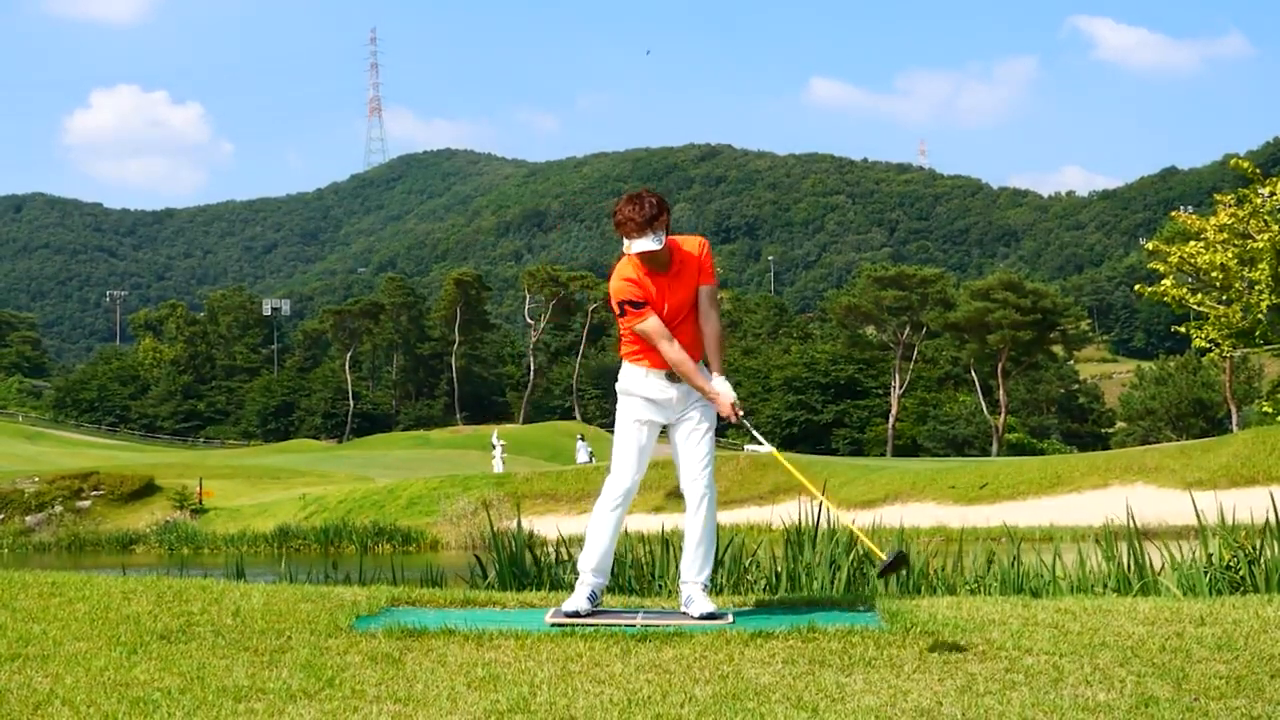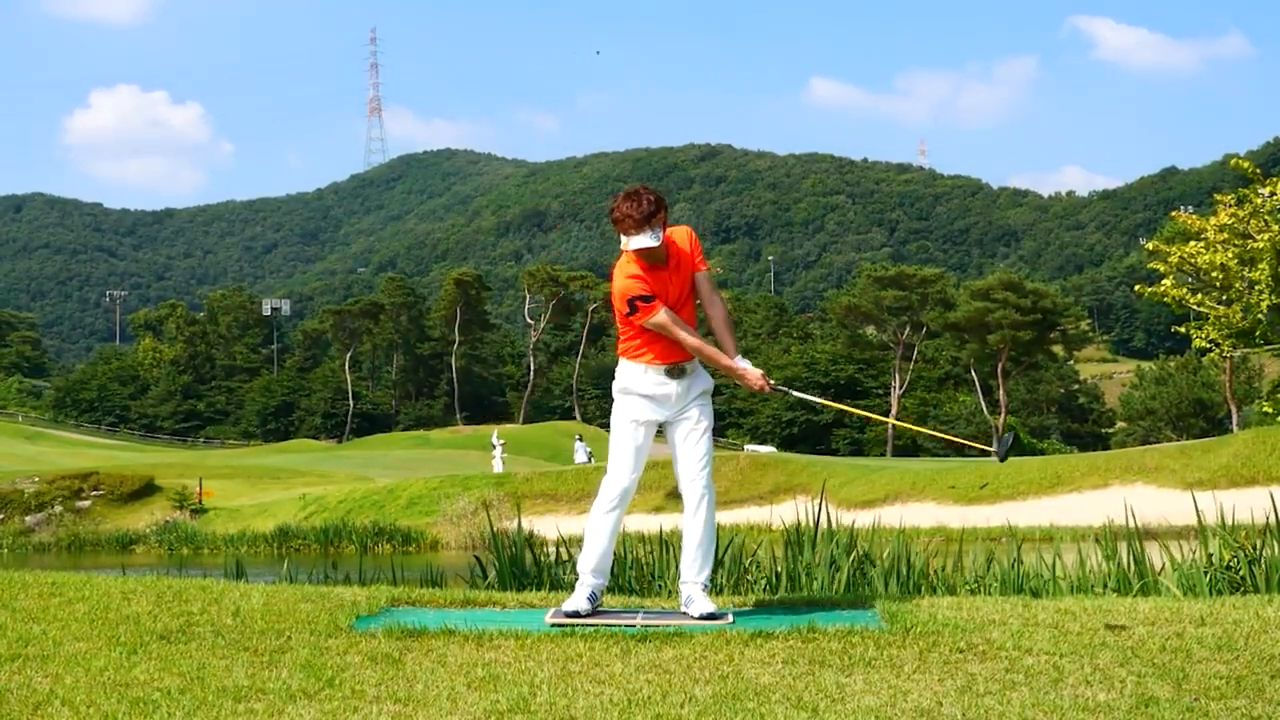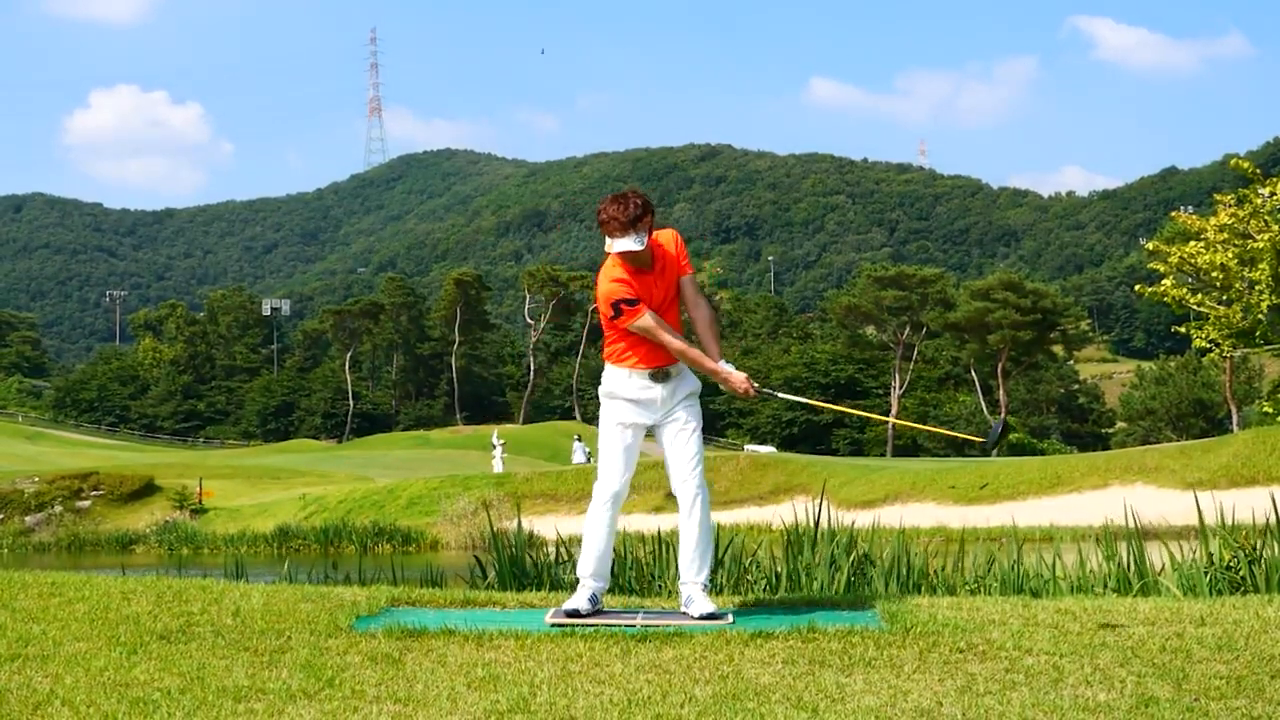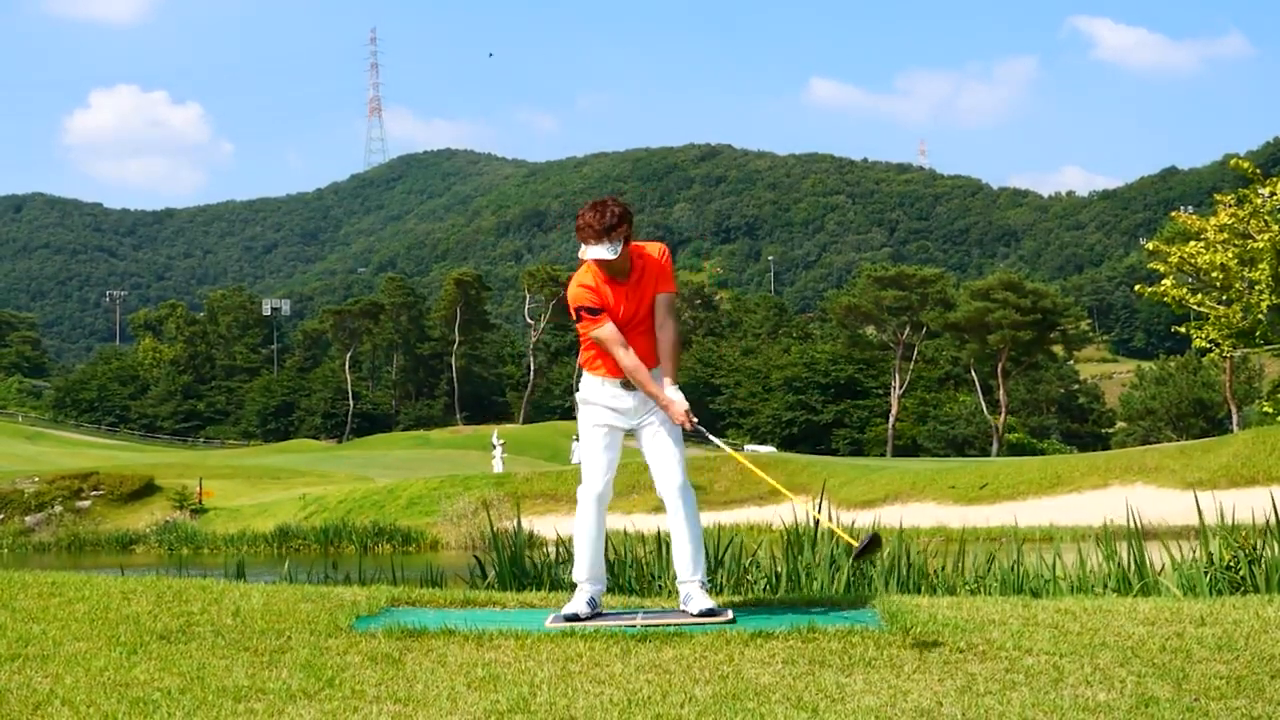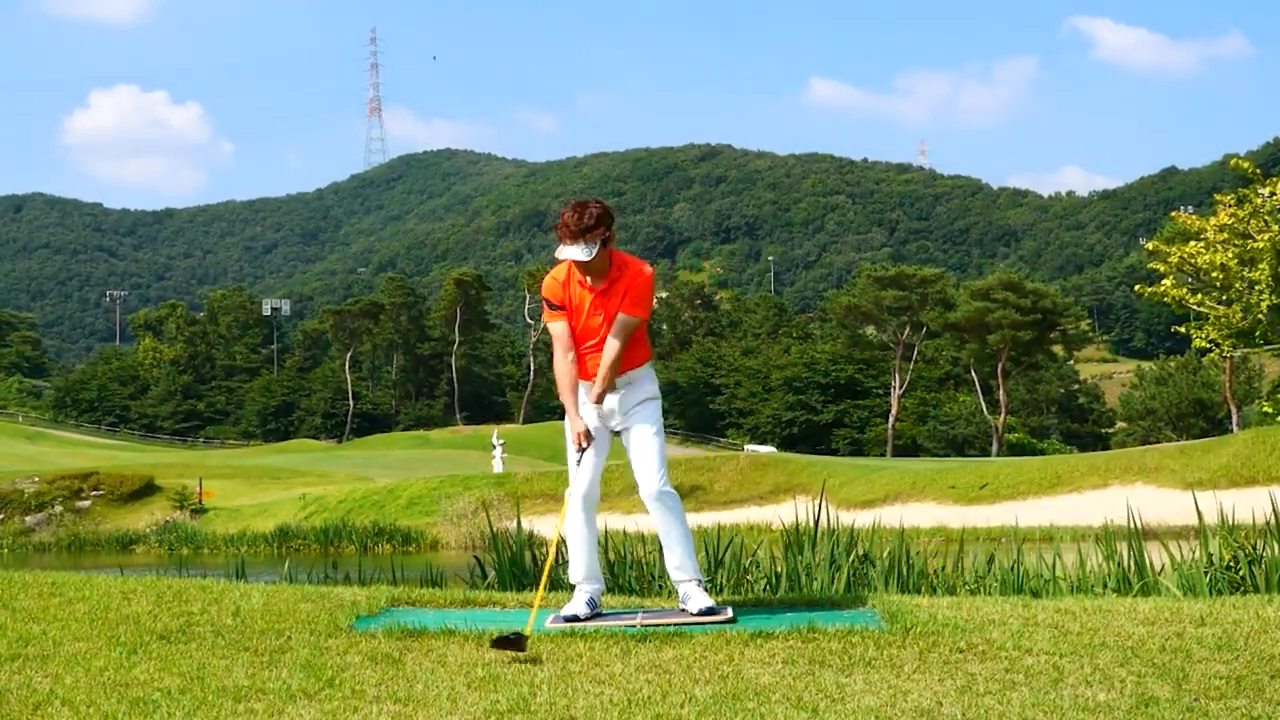
dt=0.2s
person 1, frame 1
left shoulder: (696, 250)
right shoulder: (624, 282)
left elbow: (708, 317)
right elbow: (666, 346)
left wrist: (720, 380)
right wrist: (713, 392)
left hip: (693, 384)
right hip: (642, 385)
left knee: (700, 488)
right knee: (621, 486)
left ankle: (693, 588)
right ankle: (589, 584)
person 1, frame 2
left shoulder: (686, 239)
right shoulder: (628, 280)
left elbow: (711, 301)
right elbow: (682, 335)
left wrist: (737, 360)
right wrist: (737, 372)
left hip: (690, 379)
right hip: (640, 383)
left knee: (699, 487)
right knee: (619, 485)
left ankle: (694, 589)
right ankle: (589, 584)
person 1, frame 3
left shoulder: (673, 242)
right shoulder: (612, 283)
left elbow: (696, 305)
right elbow: (666, 338)
left wrist: (721, 364)
right wrist: (721, 373)
left hip: (677, 382)
right hip: (626, 387)
left knee: (692, 486)
right knee: (610, 489)
left ankle: (694, 589)
right ankle: (591, 587)
person 1, frame 4
left shoulder: (658, 258)
right shoulder: (582, 287)
left elbow: (665, 325)
right elbow: (620, 354)
left wrist: (672, 388)
right wrist: (666, 403)
left hip: (654, 386)
right hip: (602, 391)
left knee: (676, 486)
right knee: (593, 491)
left ankle: (692, 586)
right ankle: (588, 589)
person 1, frame 5
left shoulder: (639, 275)
right shoulder: (555, 283)
left elbow: (615, 346)
right elbow: (564, 354)
left wrist: (596, 403)
right wrist: (574, 416)
left hip: (633, 387)
right hip: (582, 390)
left knee: (655, 488)
right knee: (581, 491)
left ankle: (688, 584)
right ankle: (586, 589)
